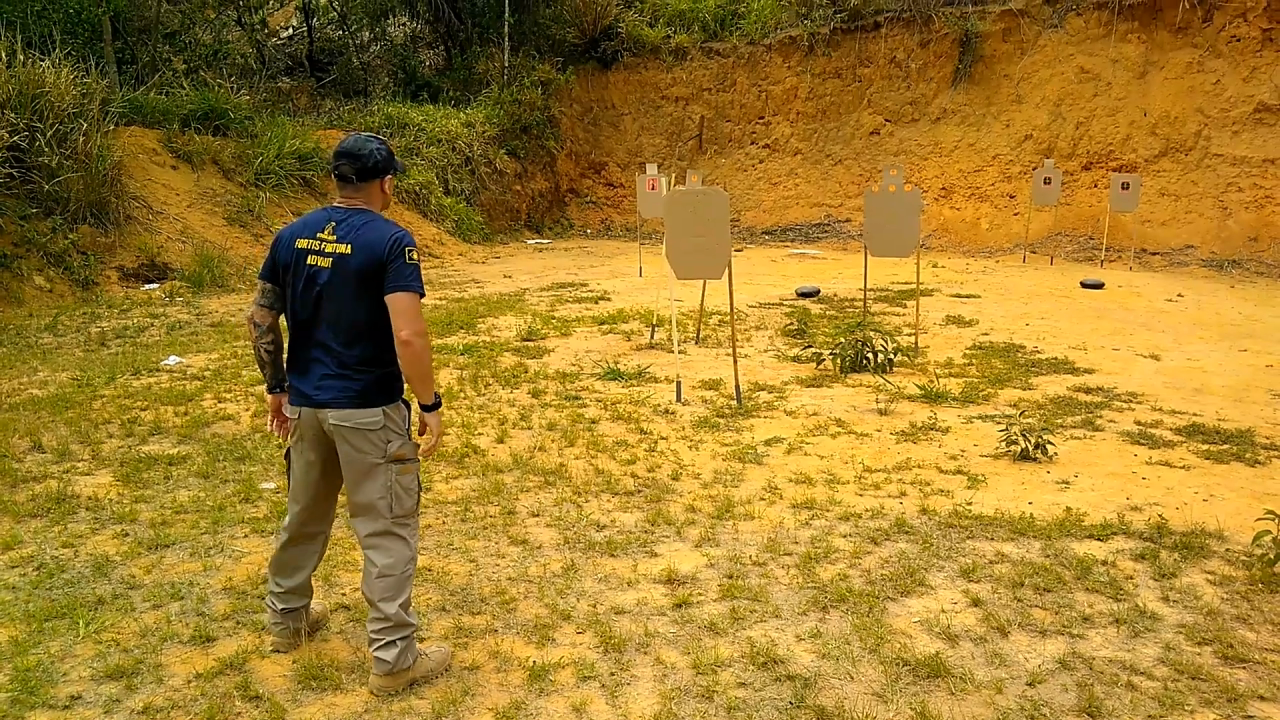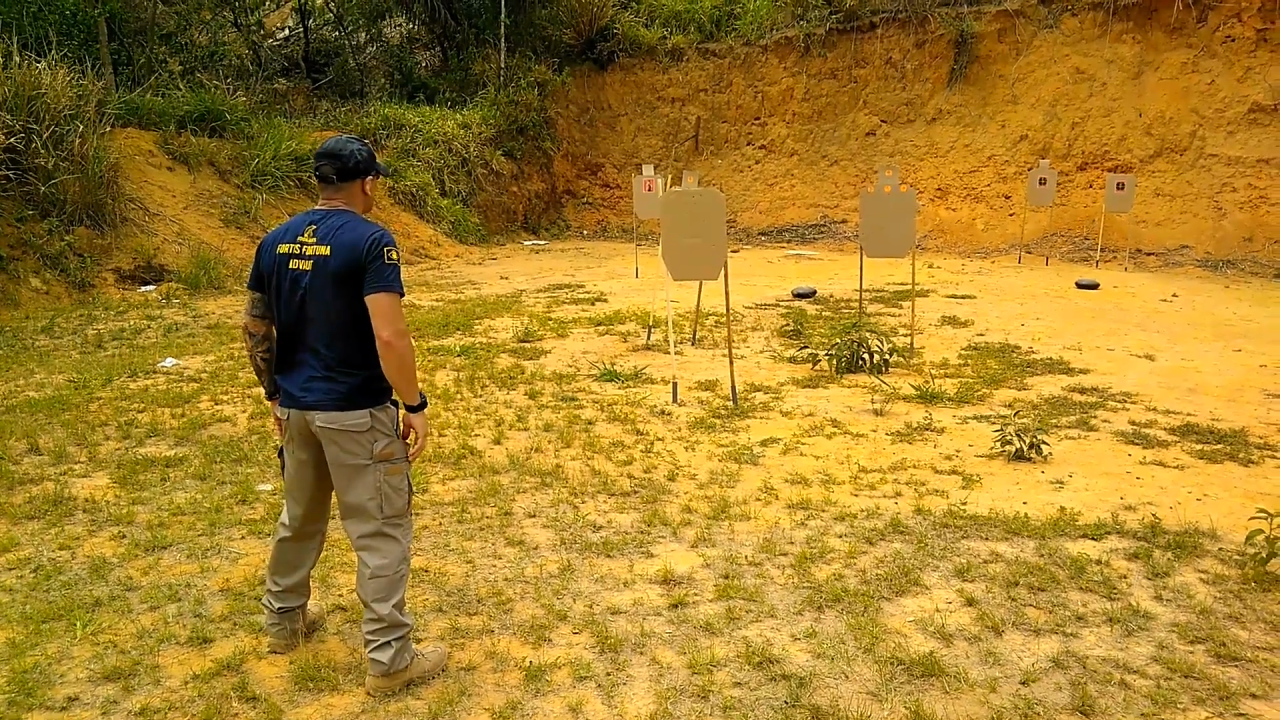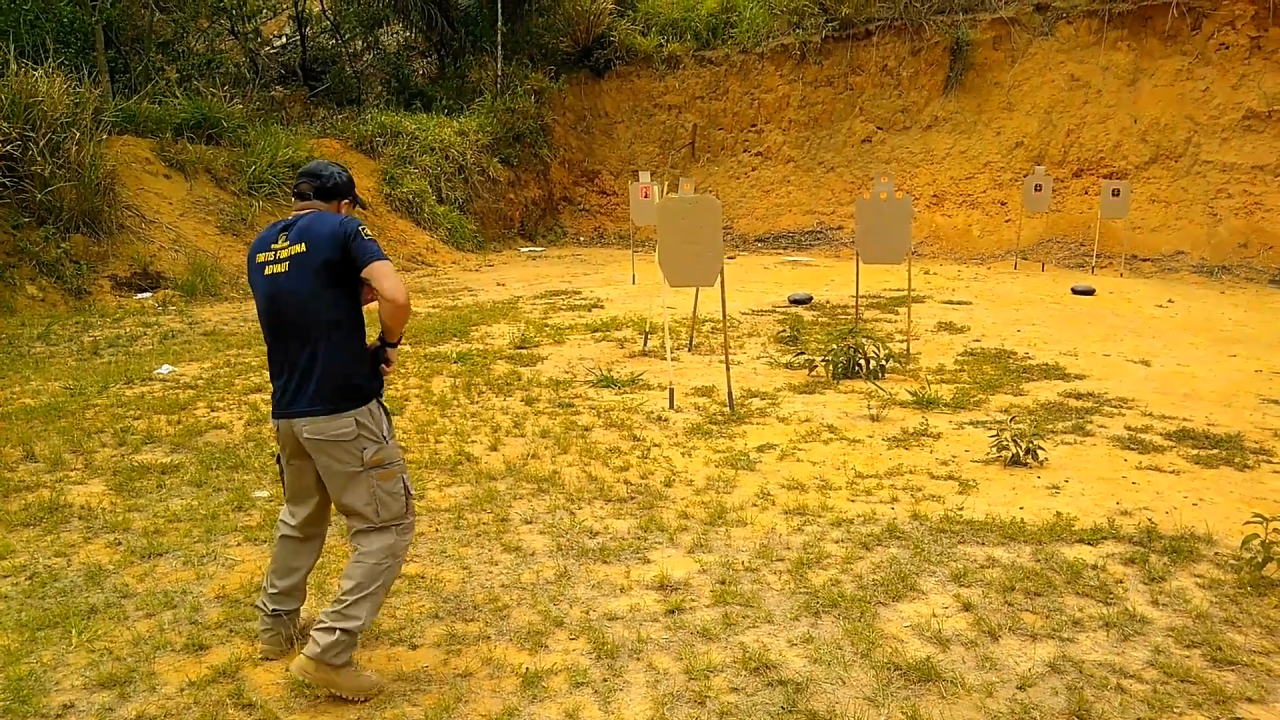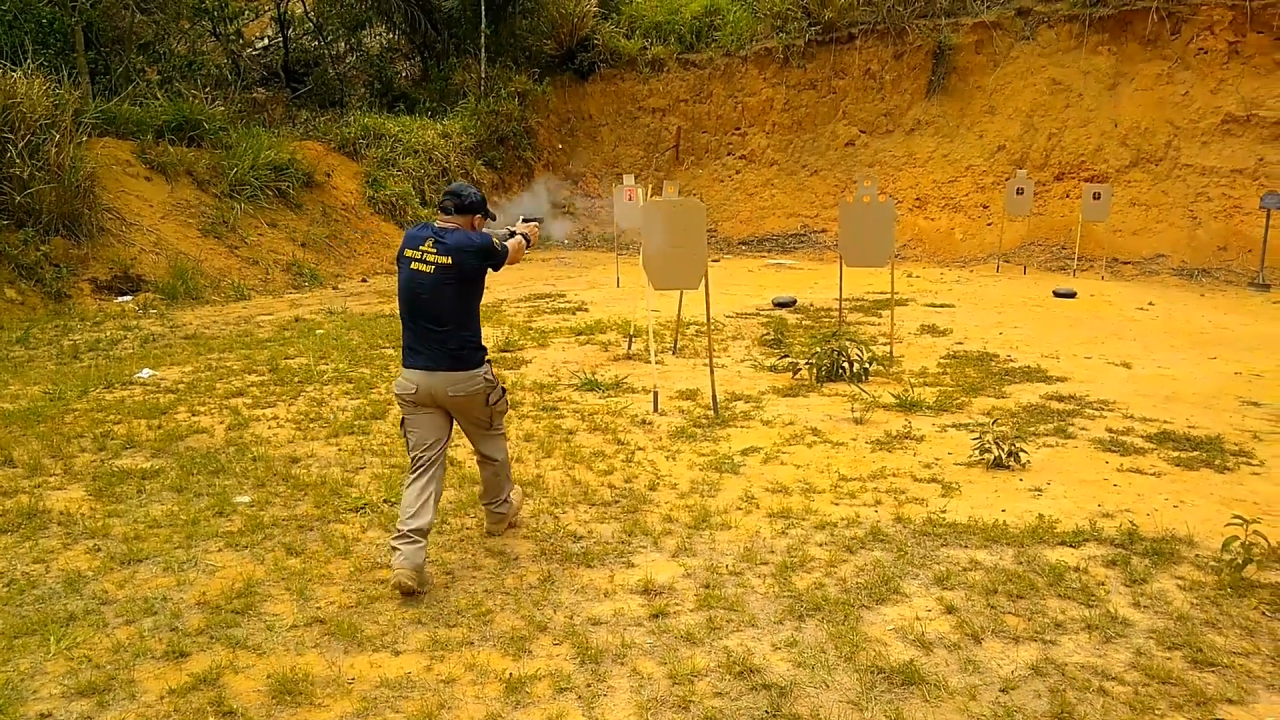
dt=1s
person 1, frame 1
left shoulder: (291, 236)
right shoulder: (390, 241)
left elbow: (261, 319)
right elbow: (409, 337)
left wrist: (276, 388)
right wrist: (430, 405)
left hip: (307, 403)
right hip: (368, 409)
left knee: (303, 517)
right knee: (388, 531)
left ankle: (286, 619)
right ankle: (392, 659)
person 1, frame 2
left shoulder: (275, 241)
right shoulder: (370, 240)
left elbow: (255, 328)
right elbow: (389, 336)
left wrist: (274, 394)
right wrist: (415, 405)
left hip: (297, 407)
right hip: (356, 412)
left knee: (299, 516)
right knee: (381, 532)
left ankle: (284, 621)
right ankle: (389, 659)
person 1, frame 3
left shoulder: (260, 247)
right shoulder: (341, 230)
right elbow: (396, 299)
right wrist: (388, 345)
left hip: (288, 413)
right hip: (345, 414)
left knee: (300, 520)
right knee: (385, 526)
left ankle: (276, 625)
right ankle: (328, 652)
person 1, frame 4
left shoulder: (412, 238)
right shoulder: (474, 246)
right elbow: (511, 254)
left wrist: (504, 237)
right wrist: (524, 236)
left hip: (414, 377)
right hip: (464, 376)
left knee: (424, 467)
right knee: (491, 446)
left ankle: (407, 559)
right ankle: (499, 513)
